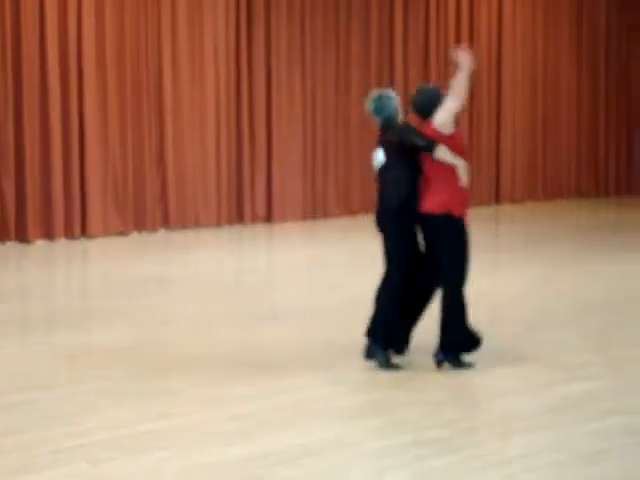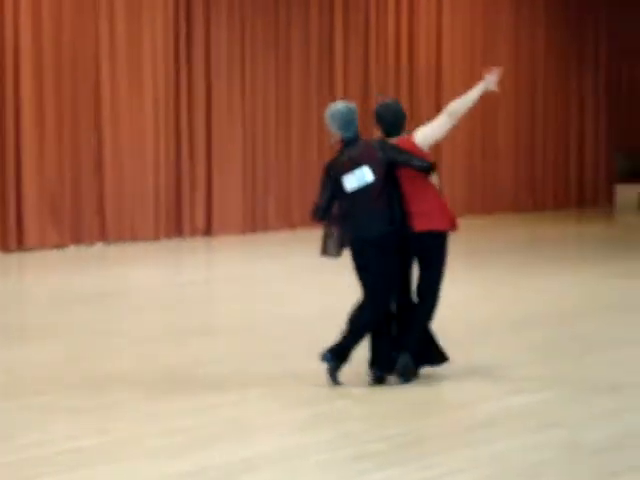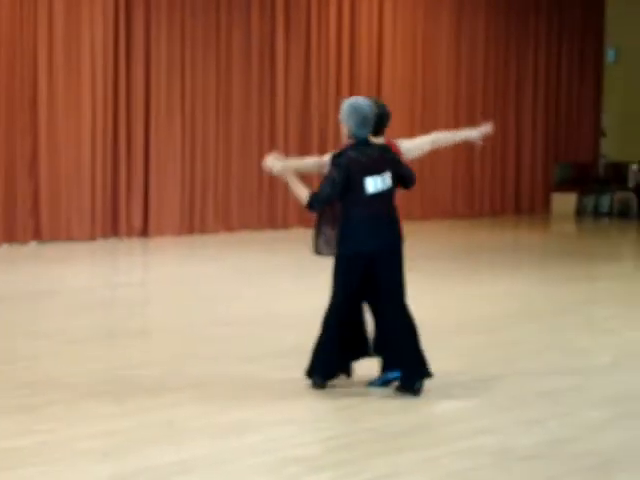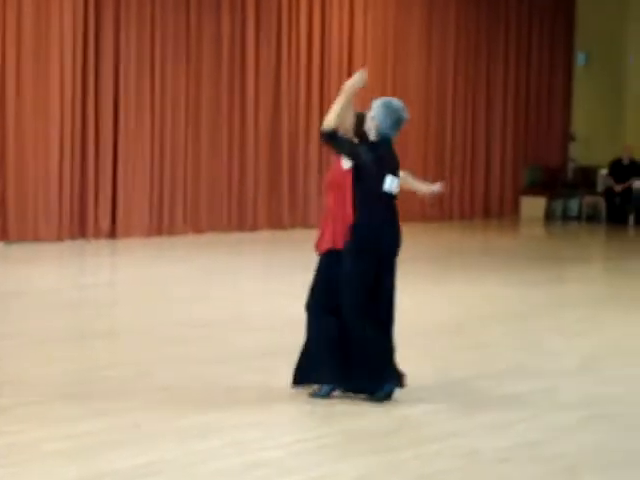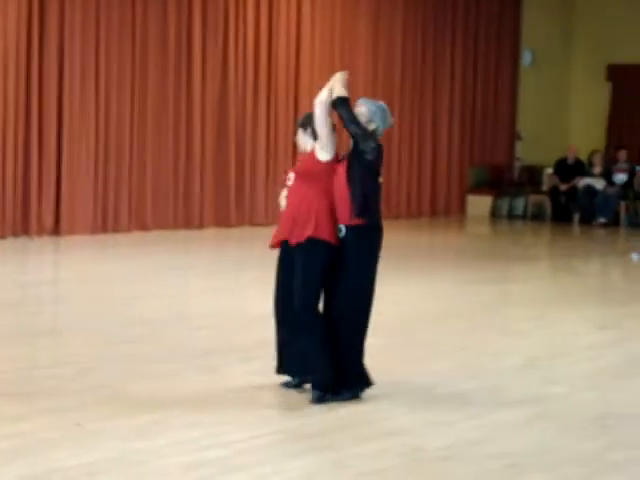
dt=0.3s
person 1, frame 1
left shoulder: (434, 134)
right shoulder: (441, 126)
right elbow: (456, 99)
left hip: (436, 210)
right hip: (445, 211)
left knee: (435, 277)
right knee: (453, 279)
right ankle: (451, 348)
person 1, frame 2
right shoulder: (413, 142)
right elbow: (449, 114)
right wrist: (481, 87)
right hip: (432, 226)
left knee: (400, 291)
right knee: (427, 292)
left ankle: (409, 353)
right ankle: (408, 353)
person 1, frame 3
right shoulder: (397, 150)
left elbow: (319, 163)
right elbow: (435, 139)
left wrist: (284, 164)
right wrist: (471, 132)
right knee: (379, 297)
left ankle: (346, 359)
right ankle: (393, 364)
person 1, frame 4
left shoulder: (349, 160)
right elbow: (401, 180)
right wrist: (424, 187)
left hip: (340, 243)
right hip: (350, 243)
left knee: (320, 306)
right knee: (334, 306)
left ankle: (331, 375)
person 1, frame 5
left shoulder: (324, 153)
right shoulder: (309, 163)
left elbow: (320, 110)
left wrist: (330, 91)
left hip: (313, 237)
right hip: (295, 237)
left knee: (304, 306)
right knee: (288, 304)
left ankle: (322, 379)
right ankle: (303, 370)
person 2, frame 1
left shoulder: (386, 141)
right shoulder: (401, 133)
right elbow: (426, 144)
right wrist: (458, 163)
left hip: (395, 215)
right hip: (397, 217)
left knee: (410, 272)
right knee: (399, 274)
left ankle: (384, 338)
right ankle: (379, 342)
person 2, frame 2
left shoulder: (334, 166)
right shoulder: (381, 149)
left elbow: (320, 212)
right elbow: (422, 165)
left wrist: (330, 215)
right wrist: (430, 178)
left hip: (361, 239)
right hip: (385, 233)
left knee: (376, 296)
right knee: (380, 297)
left ankle: (383, 362)
right ankle: (337, 353)
person 2, frame 3
left shoulder: (342, 160)
right shoulder: (383, 154)
left elbow: (316, 202)
right elbow: (408, 180)
left wrist: (289, 178)
left hip: (353, 244)
right hip: (386, 240)
left knee: (341, 303)
right knee: (392, 304)
left ankle: (322, 370)
right ankle: (413, 374)
person 2, frame 4
left shoulder: (369, 153)
right shoulder: (386, 155)
left elbow: (328, 134)
left wrist: (345, 94)
left hip: (367, 238)
right hip: (386, 237)
left knee: (354, 306)
right knee: (378, 307)
left ankle: (381, 377)
right ankle: (378, 376)
person 2, frame 5
left shoulder: (369, 148)
right shoulder: (354, 154)
left elbow: (342, 107)
left wrist: (339, 82)
left hip: (362, 236)
right hip: (347, 236)
left knee: (352, 306)
right knee: (335, 304)
left ankle: (352, 380)
right ankle: (338, 375)
